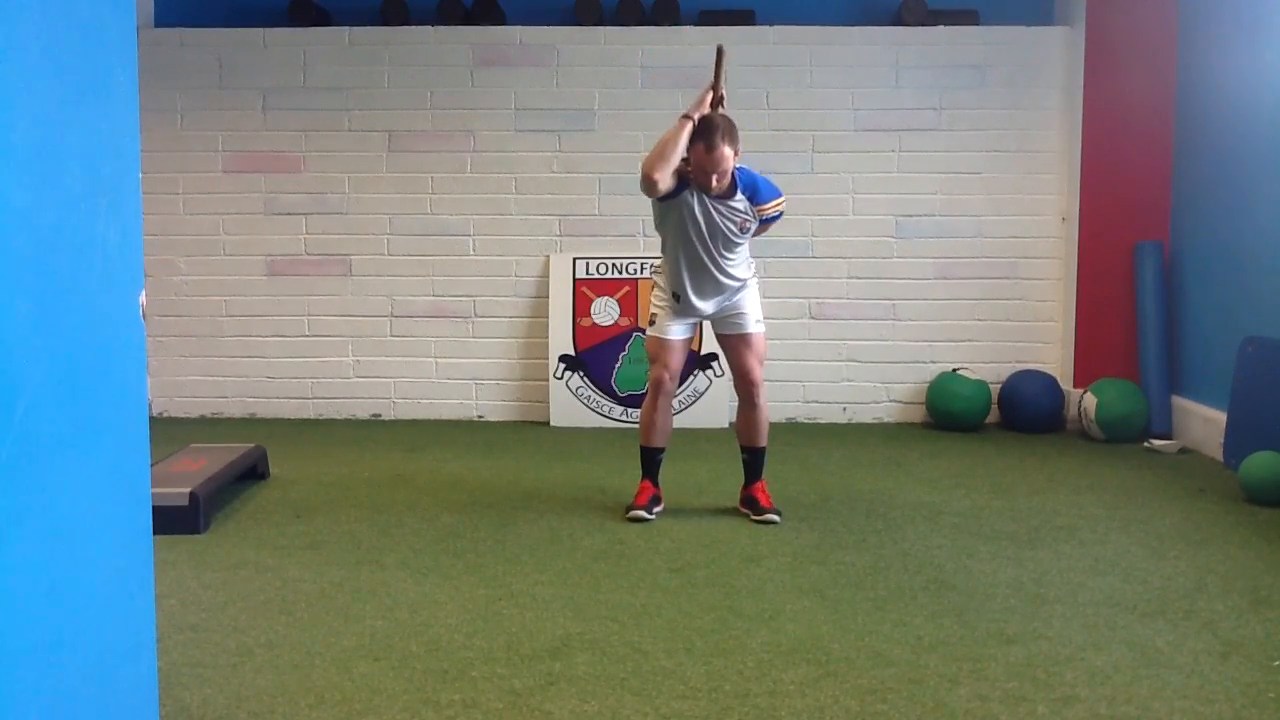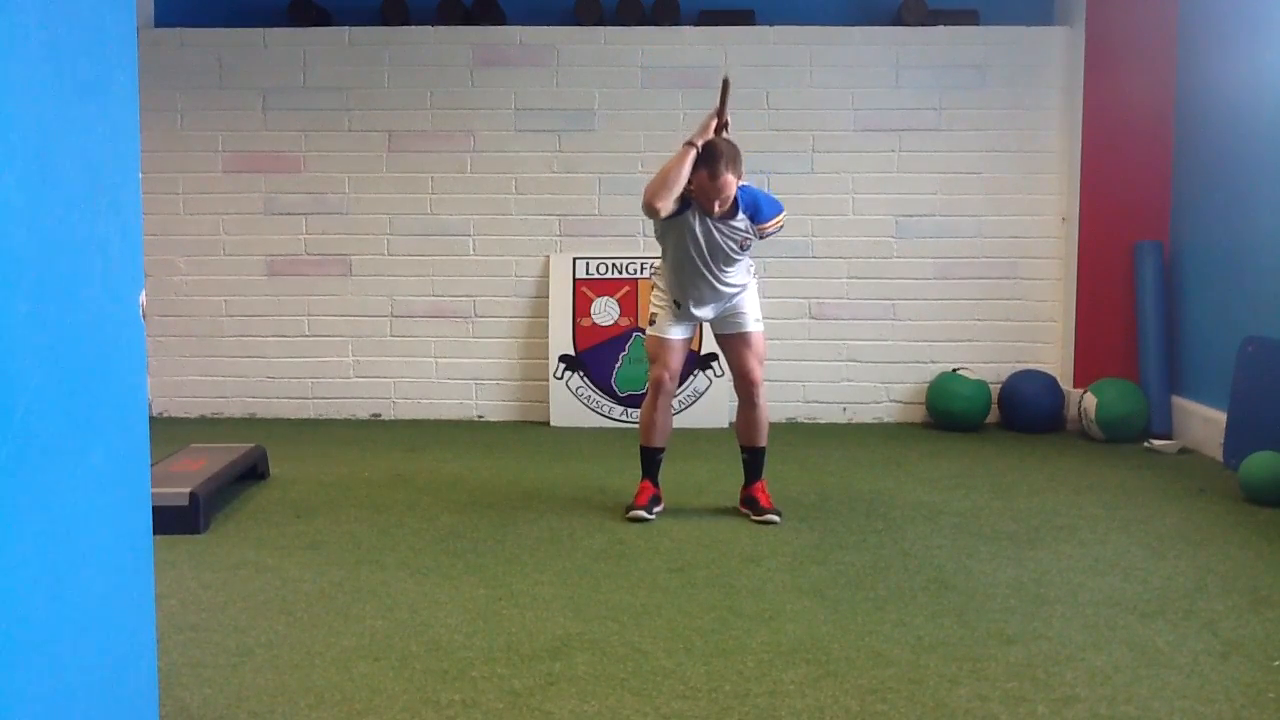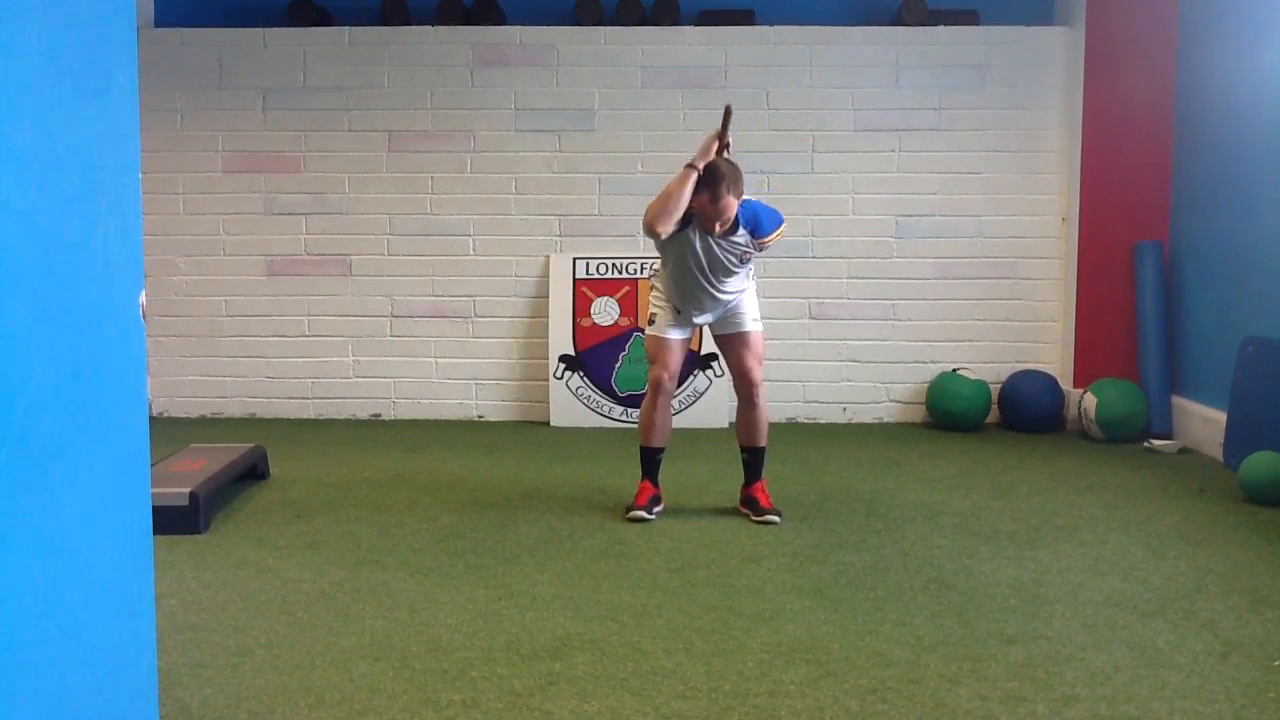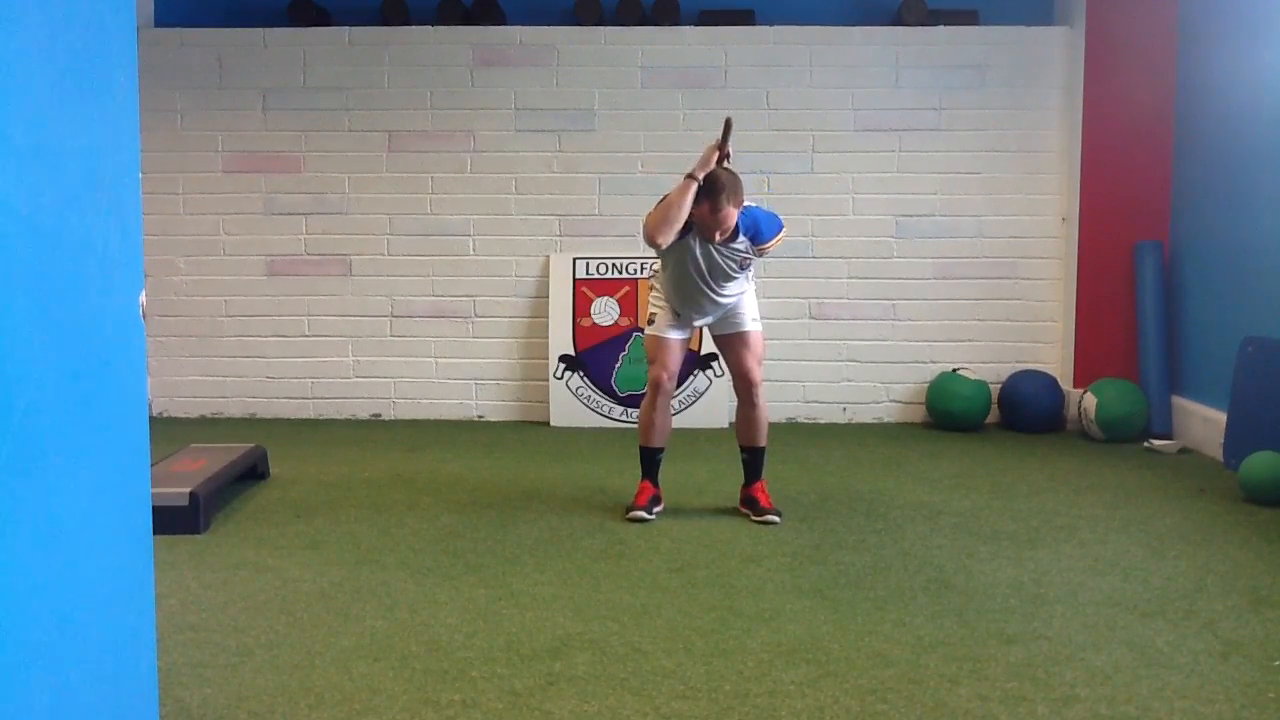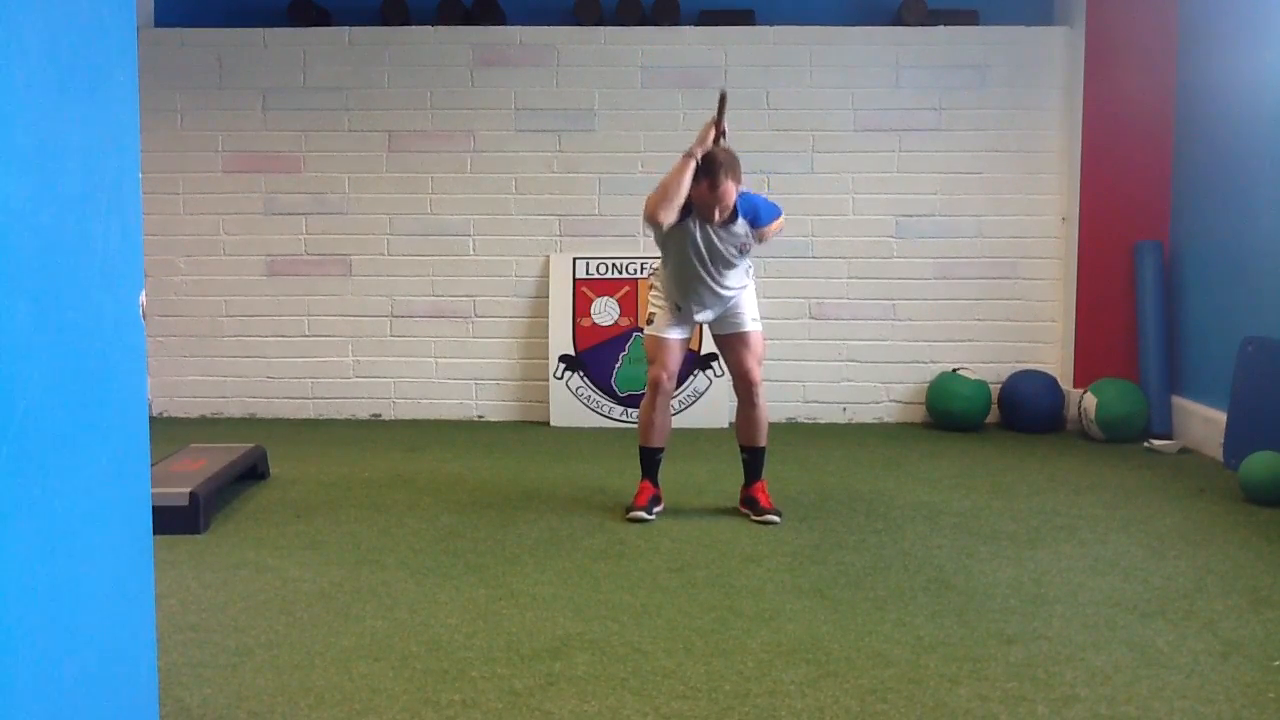
dt=0.2s
person 1, frame 1
left shoulder: (759, 192)
right shoulder: (674, 183)
right elbow: (650, 177)
right wrist: (691, 115)
left hip: (735, 291)
right hip: (676, 291)
left knee: (752, 383)
right knee: (661, 381)
left ankle: (754, 487)
right ankle: (649, 486)
person 1, frame 2
left shoulder: (760, 208)
right shoulder: (676, 198)
right elbow: (653, 204)
right wrist: (695, 142)
left hip: (735, 294)
right hip: (675, 293)
left knee: (752, 384)
right knee: (661, 382)
left ankle: (754, 488)
right ankle: (649, 486)
person 1, frame 3
left shoulder: (760, 220)
right shoulder: (676, 211)
right elbow: (654, 227)
right wrist: (695, 164)
left hip: (733, 297)
right hip: (674, 297)
left knee: (751, 383)
right knee: (661, 382)
left ankle: (754, 488)
right ankle: (649, 487)
person 1, frame 4
left shoulder: (760, 226)
right shoulder: (676, 213)
right elbow: (655, 238)
right wrist: (696, 174)
left hip: (733, 300)
right hip: (674, 300)
left knee: (751, 385)
right knee: (660, 383)
left ankle: (754, 488)
right ankle: (648, 487)
person 1, frame 5
left shoulder: (758, 212)
right shoulder: (675, 204)
right elbow: (656, 216)
right wrist: (694, 152)
left hip: (732, 298)
right hip: (673, 296)
left knee: (750, 384)
right knee: (659, 383)
left ankle: (754, 487)
right ankle: (648, 486)
